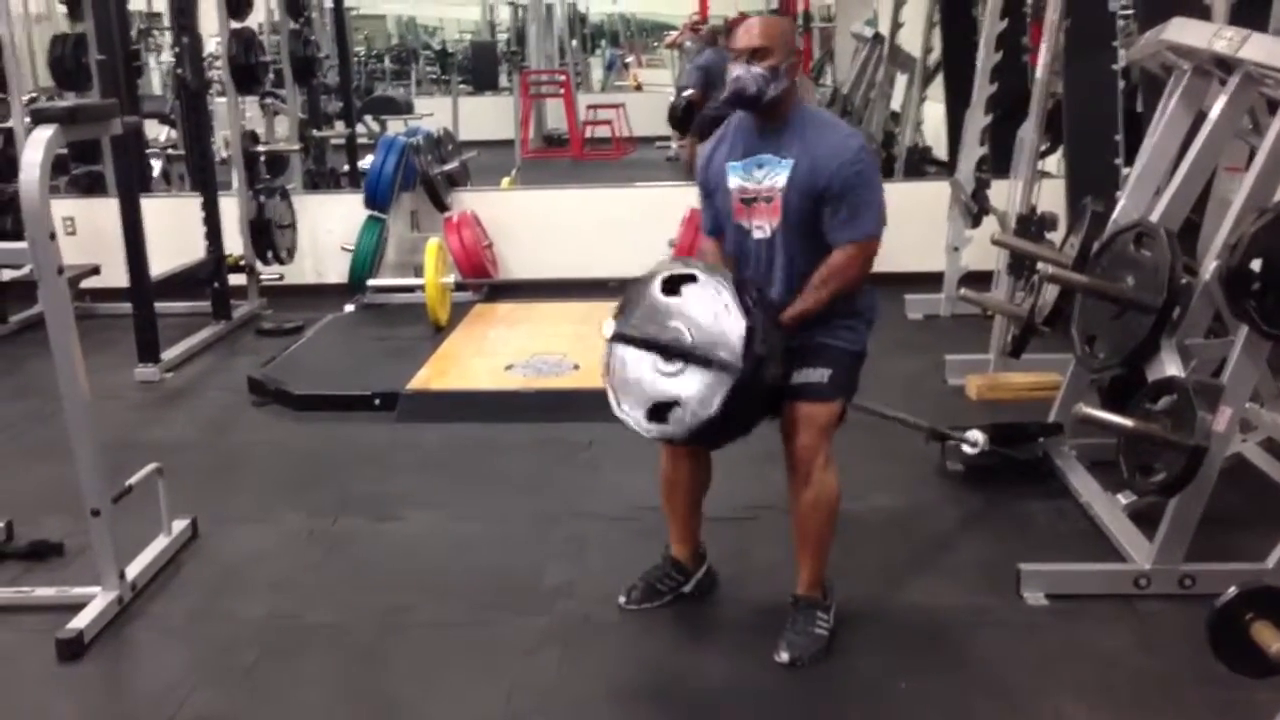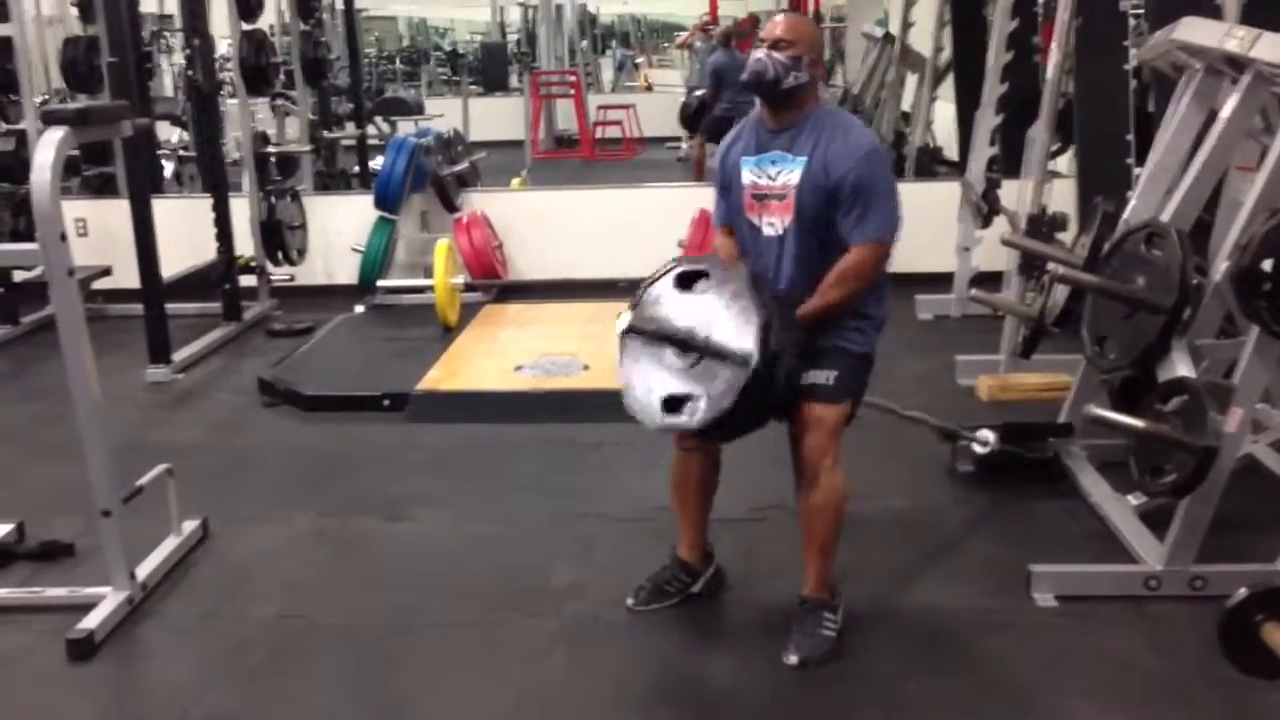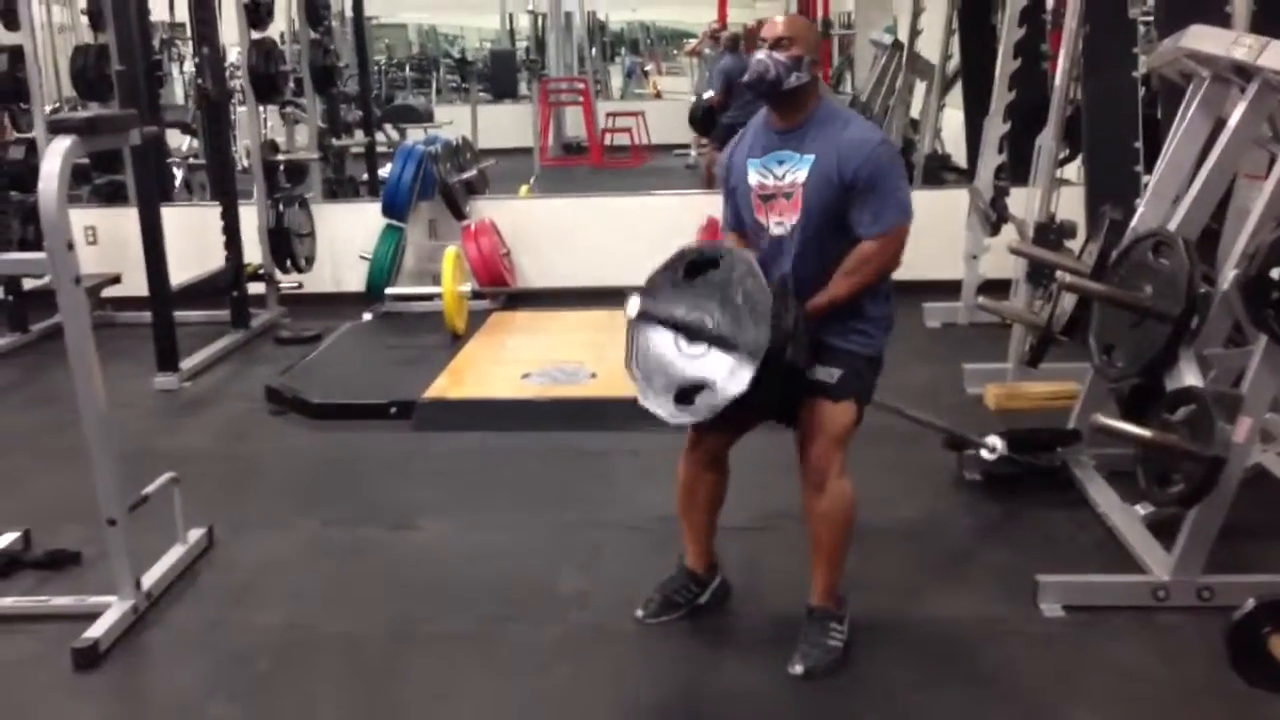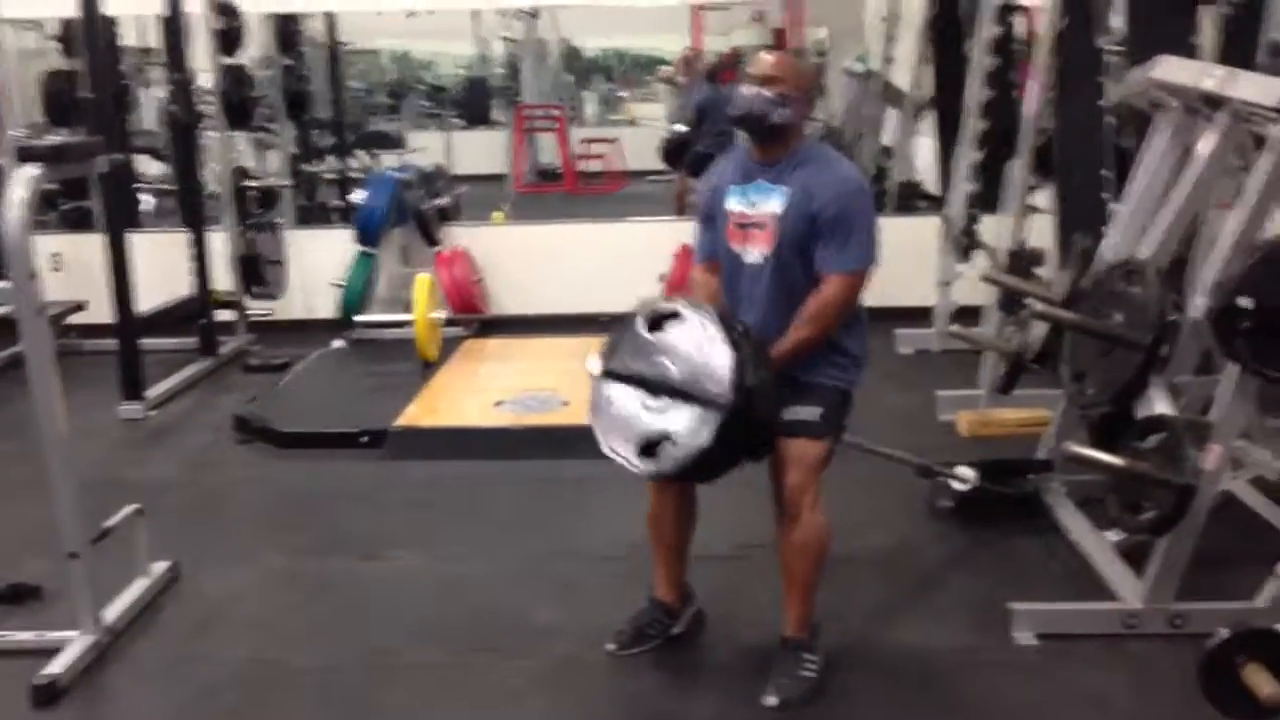
dt=0.5s
person 1, frame 1
left shoulder: (840, 150)
right shoulder: (718, 148)
left elbow: (853, 258)
right elbow: (714, 242)
left wrist: (782, 323)
left hip: (823, 325)
left knee: (806, 447)
left ankle: (812, 598)
right ankle: (685, 564)
person 1, frame 2
left shoulder: (853, 150)
right shoulder: (736, 143)
left elbow: (867, 259)
right elbow: (727, 237)
left wrist: (794, 322)
left hip: (832, 324)
left knee: (814, 448)
right knee: (689, 424)
left ankle: (820, 600)
right ankle: (693, 564)
person 1, frame 3
left shoulder: (862, 146)
right shoulder: (741, 146)
left elbow: (882, 251)
left wrist: (805, 315)
left hip: (840, 328)
left knee: (821, 455)
right knee: (700, 434)
left ankle: (826, 610)
right ankle: (699, 574)
person 1, frame 4
left shoulder: (836, 184)
right shoulder: (721, 177)
left elbow: (839, 293)
right elbow: (708, 271)
left wrist: (770, 360)
left hip: (810, 362)
left knee: (795, 486)
left ankle: (800, 640)
right ankle: (672, 604)
